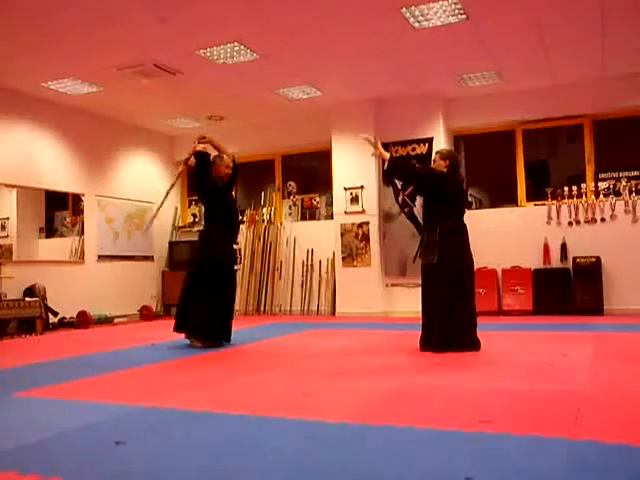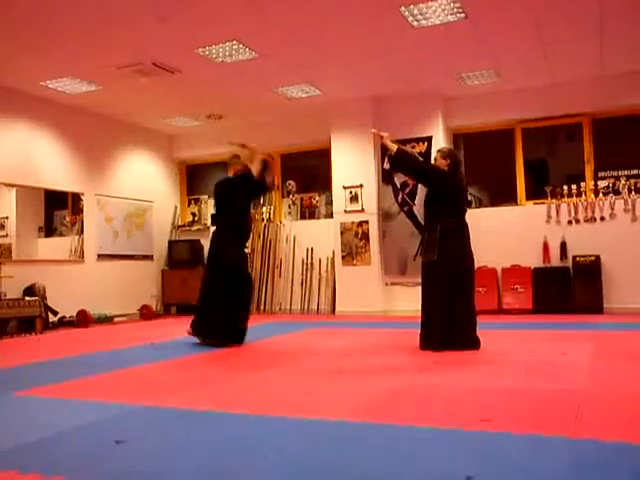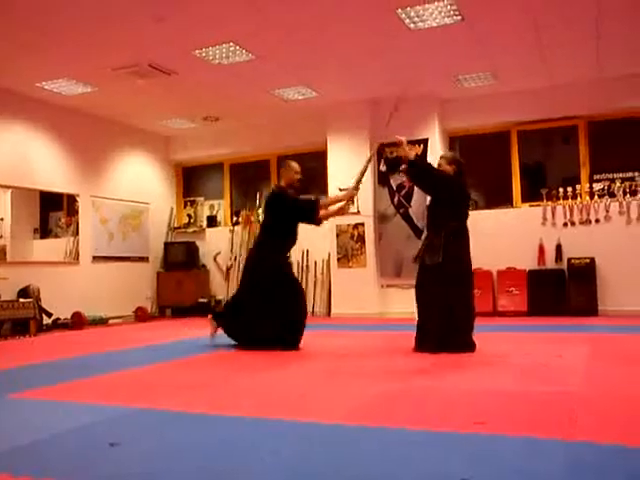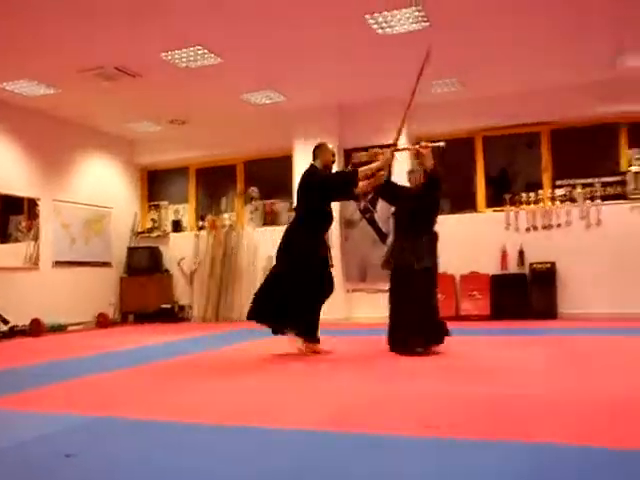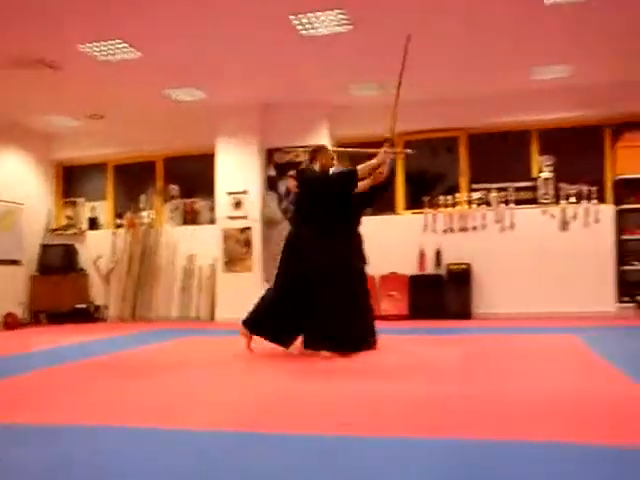
dt=0.3s
person 1, frame 1
left shoulder: (441, 181)
right shoulder: (452, 184)
left elbow: (413, 173)
right elbow: (420, 178)
left wrist: (383, 153)
left hip: (443, 245)
right hip: (452, 243)
left knee: (441, 292)
right knee: (457, 292)
left ankle: (441, 341)
right ankle: (460, 339)
person 1, frame 2
left shoulder: (444, 179)
right shoulder: (451, 182)
left elbow: (419, 168)
right elbow: (421, 171)
left wrist: (388, 143)
left hip: (444, 242)
right hip: (453, 241)
left knee: (441, 291)
right knee: (455, 290)
left ankle: (442, 339)
right ankle: (461, 338)
person 1, frame 3
left shoulder: (454, 185)
right shoulder: (447, 187)
left elbow: (428, 173)
right elbow: (426, 177)
left wrist: (406, 149)
right wrist: (409, 161)
left hip: (447, 247)
right hip: (447, 246)
left knee: (441, 293)
right knee: (432, 292)
left ankle: (440, 340)
right ankle: (456, 340)
person 1, frame 4
left shoulder: (429, 194)
right shoulder: (402, 194)
left elbow: (432, 179)
right elbow: (382, 186)
left wrist: (427, 158)
left hip: (422, 252)
right hip: (402, 251)
left knee: (419, 296)
right knee: (401, 296)
left ankle: (422, 341)
right ankle: (405, 340)
person 1, frame 5
left shoulder: (356, 196)
left elbow: (376, 185)
left wrist: (385, 164)
left hip: (349, 248)
left knee: (356, 293)
right knee: (325, 294)
left ankle: (357, 340)
person 2, frame 1
left shoulder: (224, 187)
right shoulder: (207, 186)
left elbow: (230, 157)
right elbow: (202, 160)
left wrist: (211, 142)
right wrist: (201, 148)
left hip: (224, 246)
right hip: (213, 245)
left knee: (223, 291)
right knee: (206, 289)
left ankle: (205, 333)
right ankle: (198, 334)
person 2, frame 2
left shoulder: (240, 189)
right shoulder: (223, 186)
left elbow: (264, 184)
right elbow: (249, 177)
left wrist: (268, 165)
right wrist: (256, 158)
left hip: (233, 247)
right hip: (224, 247)
left knee: (227, 289)
right knee: (228, 289)
left ankle: (215, 331)
person 2, frame 3
left shoulder: (289, 199)
right shoulder: (279, 197)
left elbow: (313, 214)
right elbow: (311, 207)
left wrist: (337, 210)
right wrist: (342, 197)
left hip: (273, 255)
right hip: (267, 255)
person 2, frame 4
left shoulder: (321, 179)
right shoulder: (314, 176)
left elbow: (349, 189)
right elbow: (349, 178)
left wrist: (372, 183)
right wrist: (379, 164)
left hip: (310, 239)
right hip: (302, 240)
left knee: (309, 286)
right knee: (314, 285)
left ankle: (302, 332)
person 2, frame 5
left shoulder: (319, 183)
right shoulder: (311, 179)
left elbow: (348, 188)
right elbow: (349, 177)
left wrist: (372, 181)
right wrist: (378, 161)
left hip: (309, 244)
right hip: (305, 244)
left knee: (287, 292)
right knee: (319, 290)
